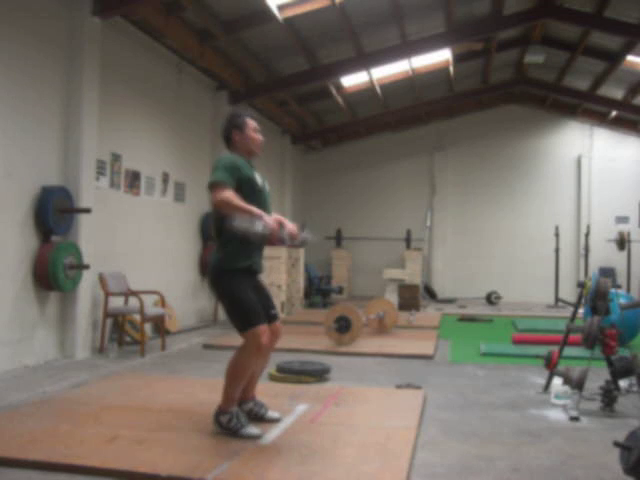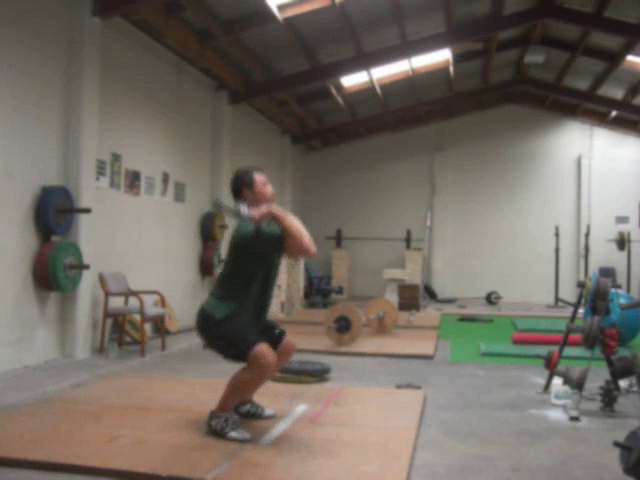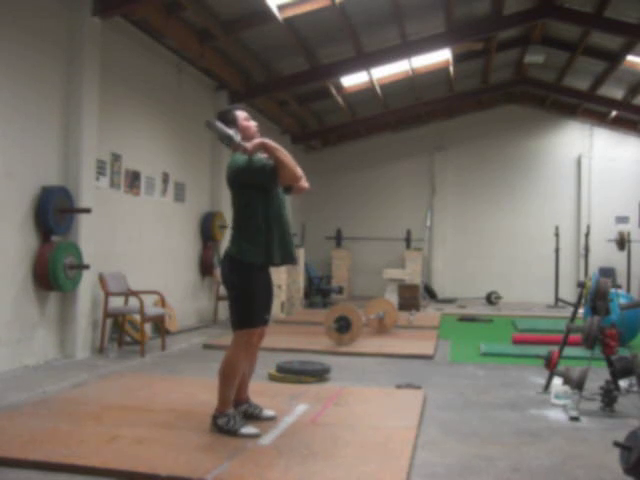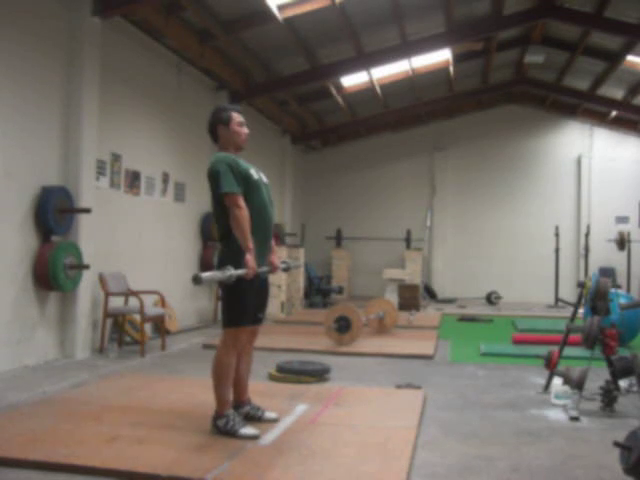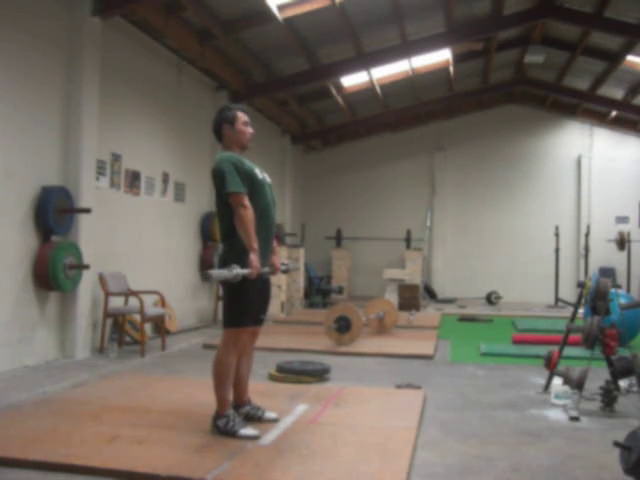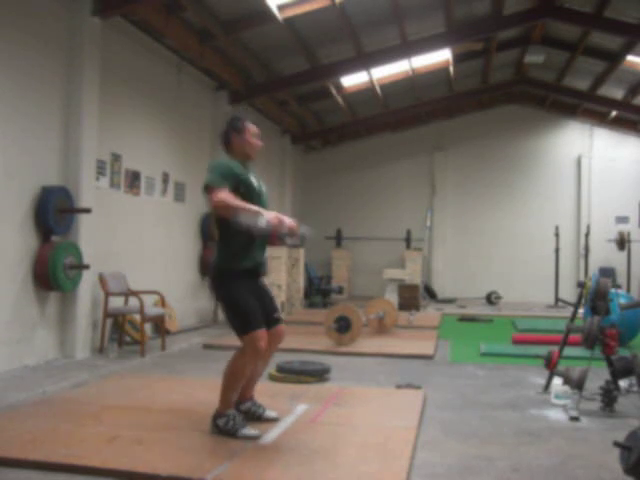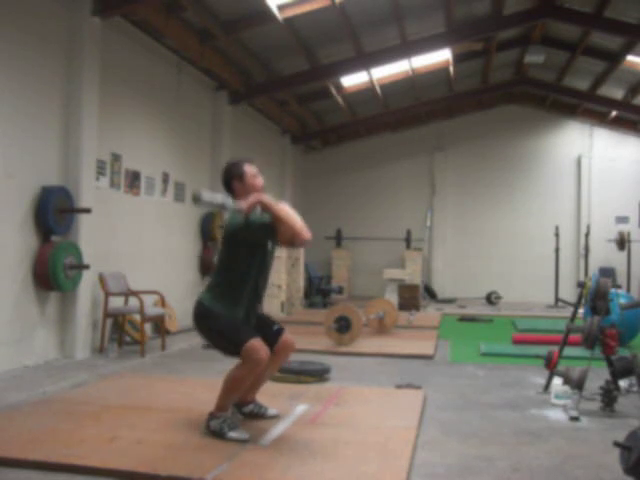
dt=0.7s
person 1, frame 1
left shoulder: (250, 170)
right shoulder: (229, 163)
left elbow: (263, 212)
right elbow: (219, 198)
left wrist: (283, 223)
right wrist: (261, 215)
left hip: (246, 270)
right hip: (228, 270)
left knee: (271, 336)
right knee: (259, 339)
left ankle: (247, 401)
right ankle: (227, 411)
person 1, frame 2
left shoulder: (267, 228)
right shoulder: (252, 231)
left elbow: (308, 248)
right elbow: (304, 249)
left wrist: (285, 217)
right wrist: (277, 213)
left hip: (243, 315)
right hip: (219, 319)
left knee: (286, 347)
right knee: (265, 359)
left ankle: (242, 400)
right ankle: (220, 415)
person 1, frame 3
left shoulder: (260, 163)
right shoulder: (243, 165)
left elbow: (301, 184)
right elbow: (291, 175)
left wrist: (273, 152)
right wrist: (267, 144)
left hip: (258, 263)
right hip: (244, 263)
left knee: (255, 337)
right knee: (244, 339)
left ankle: (241, 402)
right ankle: (223, 414)
person 1, frame 4
left shoulder: (246, 166)
right shoulder: (223, 163)
right elbow: (237, 208)
left wrist: (271, 252)
right wrist: (247, 252)
left hip: (258, 265)
right hip: (239, 264)
left knee: (248, 337)
right knee: (233, 339)
left ankle: (242, 403)
right ankle: (223, 415)
person 1, frame 5
left shoulder: (248, 165)
right shoulder: (228, 162)
right elbow: (242, 208)
left wrist: (273, 253)
right wrist: (251, 252)
left hip: (259, 265)
right hip: (242, 264)
left knee: (249, 337)
right knee: (234, 339)
left ankle: (242, 403)
right ankle: (224, 415)
person 1, frame 6
left shoulder: (248, 174)
right shoulder: (224, 168)
left elbow: (261, 216)
right elbow: (218, 201)
left wrist: (282, 221)
right wrist: (261, 213)
left hip: (251, 272)
right hip: (233, 273)
left knee: (275, 335)
right knee: (256, 342)
left ankle: (245, 401)
right ankle: (224, 414)
person 1, frame 7
left shoulder: (257, 218)
right shoulder: (243, 221)
left elbow: (301, 235)
right elbow: (300, 236)
left wrist: (280, 207)
right wrist: (266, 202)
left hip: (242, 308)
right hip: (216, 311)
left knee: (285, 344)
right knee: (257, 354)
left ankle: (245, 401)
right ankle: (218, 416)
